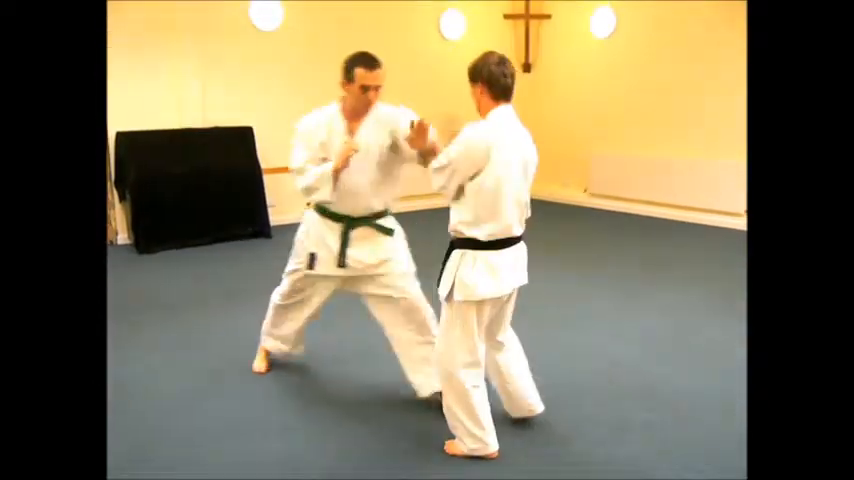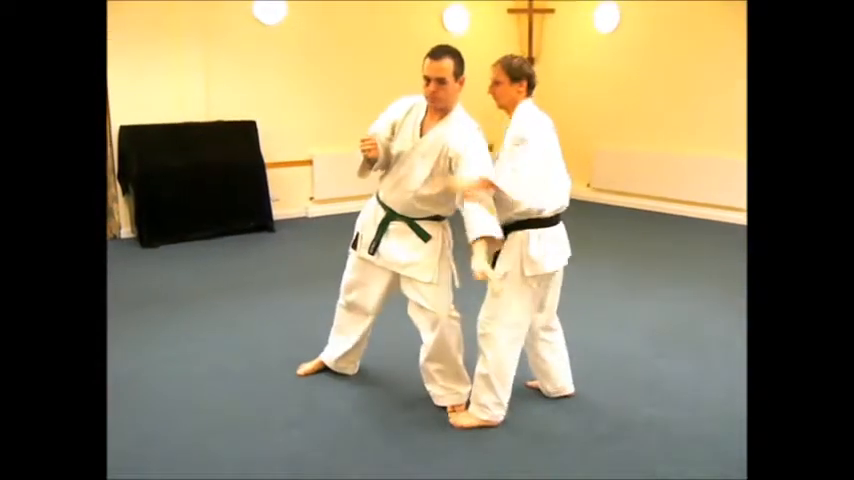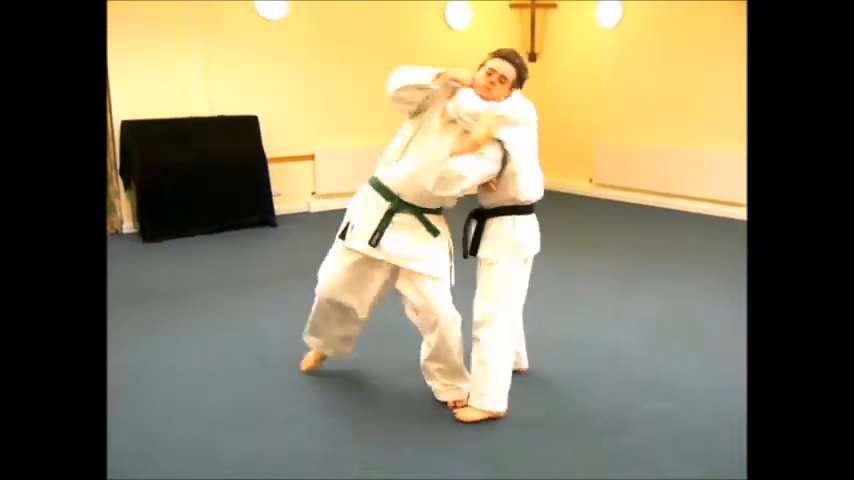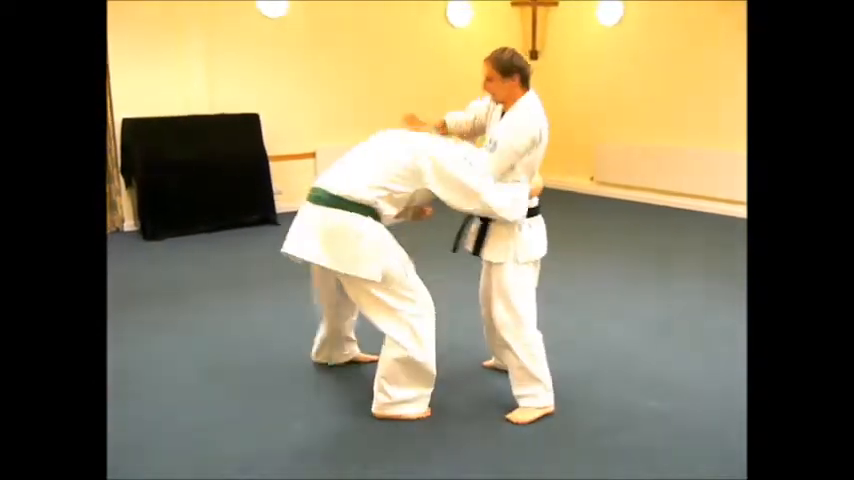
dt=0.7s
person 1, frame 1
left shoulder: (479, 134)
right shoulder: (522, 137)
left elbow: (442, 180)
left wrist: (435, 153)
right wrist: (440, 153)
left hip: (477, 260)
right hip: (510, 252)
left knee: (458, 355)
right knee: (495, 336)
left ankle: (477, 439)
right ankle: (523, 400)
person 1, frame 2
left shoulder: (531, 122)
right shoulder: (522, 122)
left elbow: (518, 169)
left wrist: (478, 184)
right wrist: (483, 186)
left hip: (531, 240)
right hip: (545, 235)
left knee: (499, 323)
right knee: (540, 317)
left ankle: (487, 408)
right ankle: (557, 382)
person 1, frame 3
left shoulder: (519, 111)
right shoulder: (498, 114)
left elbow: (472, 110)
left wrist: (456, 88)
left hip: (510, 227)
right hip: (495, 221)
left knee: (493, 311)
right knee: (497, 304)
left ankle: (488, 400)
right ankle: (512, 358)
person 1, frame 4
left shoulder: (526, 120)
right shoulder: (499, 107)
left elbow: (484, 171)
right elbow: (468, 119)
right wrist: (435, 127)
left hip: (516, 230)
right hip: (501, 224)
left knee: (514, 315)
right knee: (492, 300)
left ankle: (537, 398)
right ankle: (505, 358)
person 2, frame 1
left shoulder: (390, 118)
right shoulder: (314, 124)
left elbow: (417, 135)
right elbow: (305, 182)
left wrist: (425, 138)
right wrist: (334, 168)
left hip: (376, 233)
right hip: (325, 230)
left knee: (409, 307)
right knee: (295, 293)
left ankle: (433, 382)
right ankle: (270, 345)
person 2, frame 2
left shoulder: (466, 137)
right shoulder: (403, 109)
left elbow: (478, 194)
right elbow: (381, 159)
left wrist: (481, 250)
right wrist: (373, 153)
left hip: (424, 235)
right hip: (379, 219)
left knee: (437, 315)
right knee: (356, 295)
left ankle: (450, 390)
right ankle: (337, 357)
person 2, frame 3
left shoulder: (490, 149)
right shoulder: (441, 97)
left elbow: (446, 183)
right elbow: (400, 85)
left wrist: (478, 144)
right wrist: (446, 78)
left hip: (422, 226)
right hip: (375, 207)
left knee: (437, 313)
right knee: (336, 286)
left ankle: (451, 386)
right ankle: (327, 342)
person 2, frame 4
left shoulder: (405, 138)
right shoulder: (443, 155)
right elbow: (487, 197)
left wrist: (410, 209)
right wrist: (529, 188)
left hip: (317, 214)
right hip: (349, 228)
left knee: (338, 295)
right knee: (411, 310)
left ankle: (335, 350)
right ankle: (397, 401)
